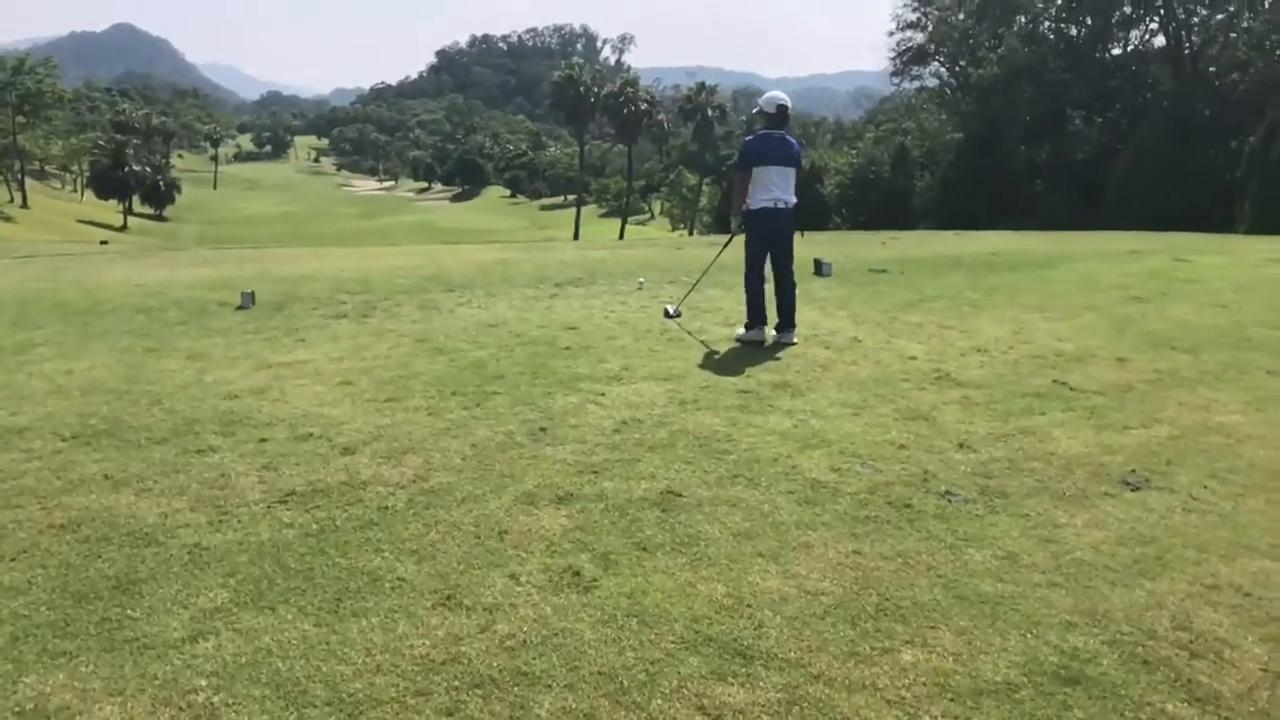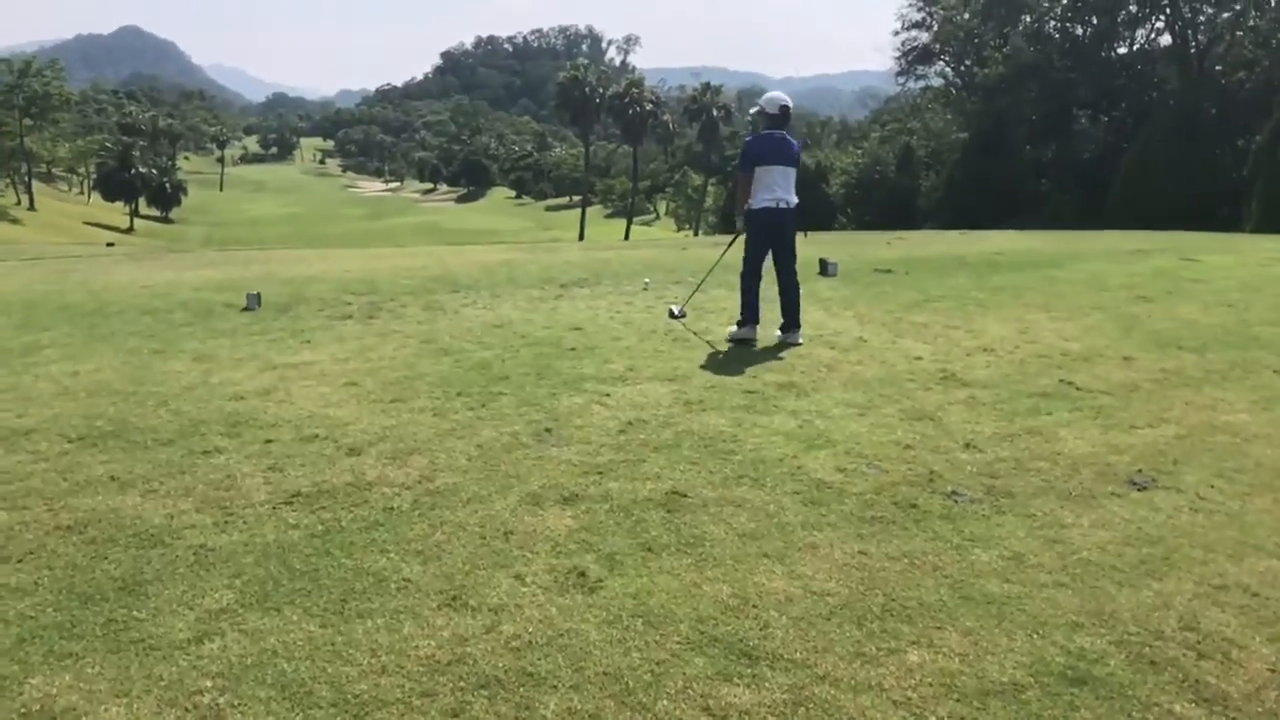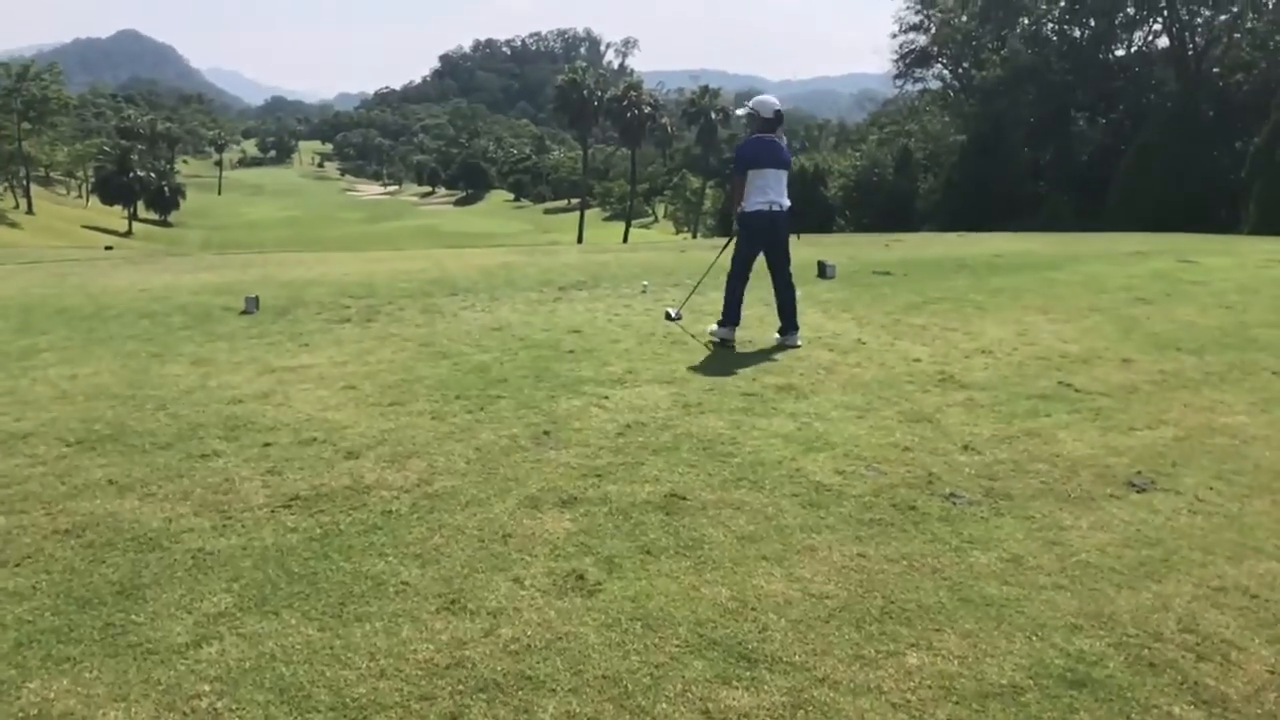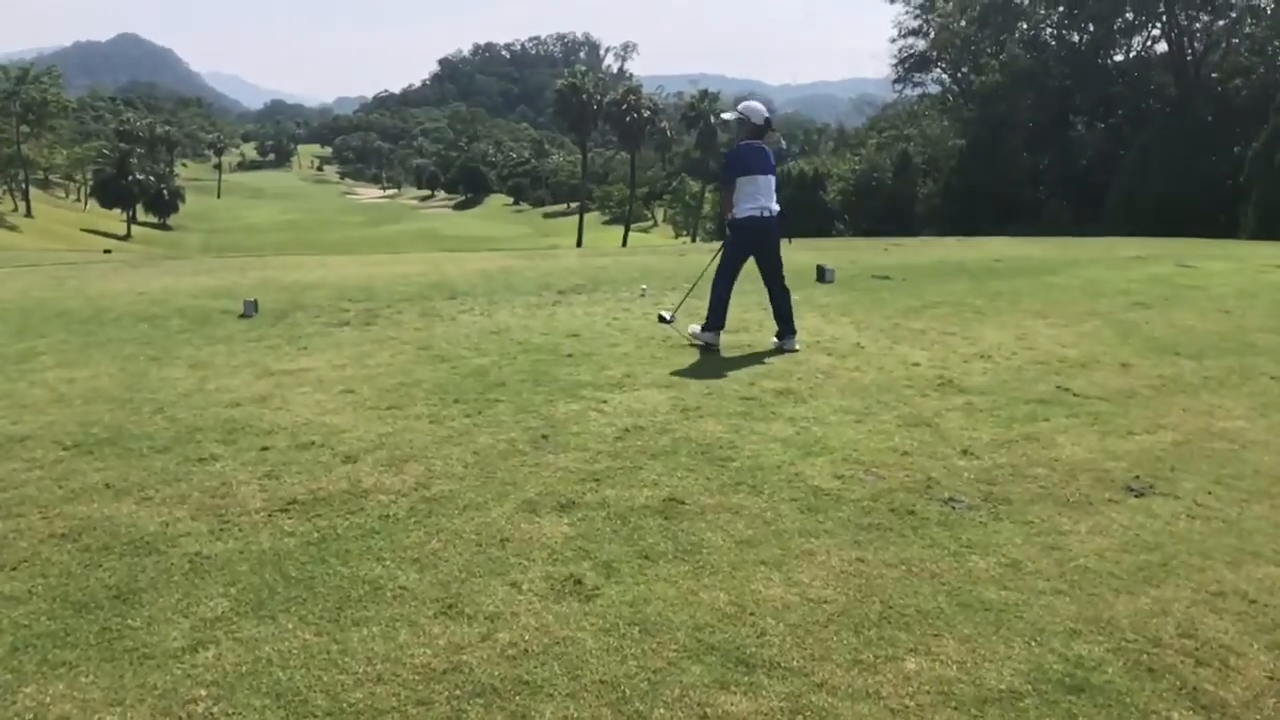
dt=0.1s
person 1, frame 1
left shoulder: (752, 144)
right shoulder: (794, 147)
left elbow: (741, 185)
right elbow: (791, 183)
left wrist: (737, 214)
left hip: (760, 214)
right hip: (786, 214)
left knee: (754, 272)
right knee: (785, 273)
left ankle: (756, 327)
right ankle: (787, 329)
person 1, frame 2
left shoulder: (753, 144)
right shoulder: (793, 147)
left elbow: (744, 184)
left wrist: (741, 214)
left hip: (761, 213)
right hip: (787, 213)
left knee: (751, 271)
right knee: (787, 273)
left ankle: (748, 325)
right ankle: (791, 329)
person 1, frame 3
left shoulder: (746, 148)
right shoulder: (782, 149)
left elbow: (738, 187)
left wrist: (737, 214)
left hip: (754, 217)
right hip: (780, 217)
left knee: (738, 273)
right knee: (782, 276)
left ankle: (727, 326)
right ankle: (790, 332)
person 1, frame 4
left shoulder: (735, 155)
right shoulder: (768, 154)
left elbow: (727, 194)
left wrist: (728, 219)
left hip: (745, 223)
right hip: (770, 222)
left knee: (724, 278)
right knee: (775, 280)
left ankle: (711, 330)
right ankle: (787, 335)
